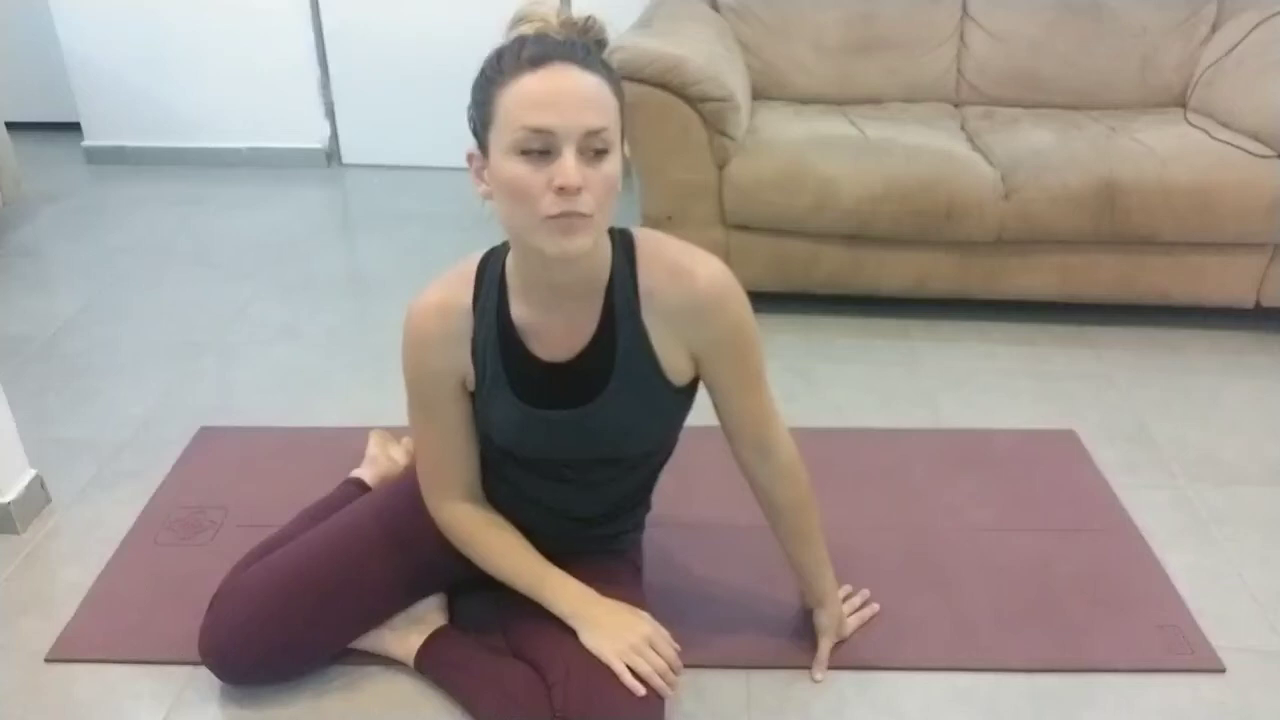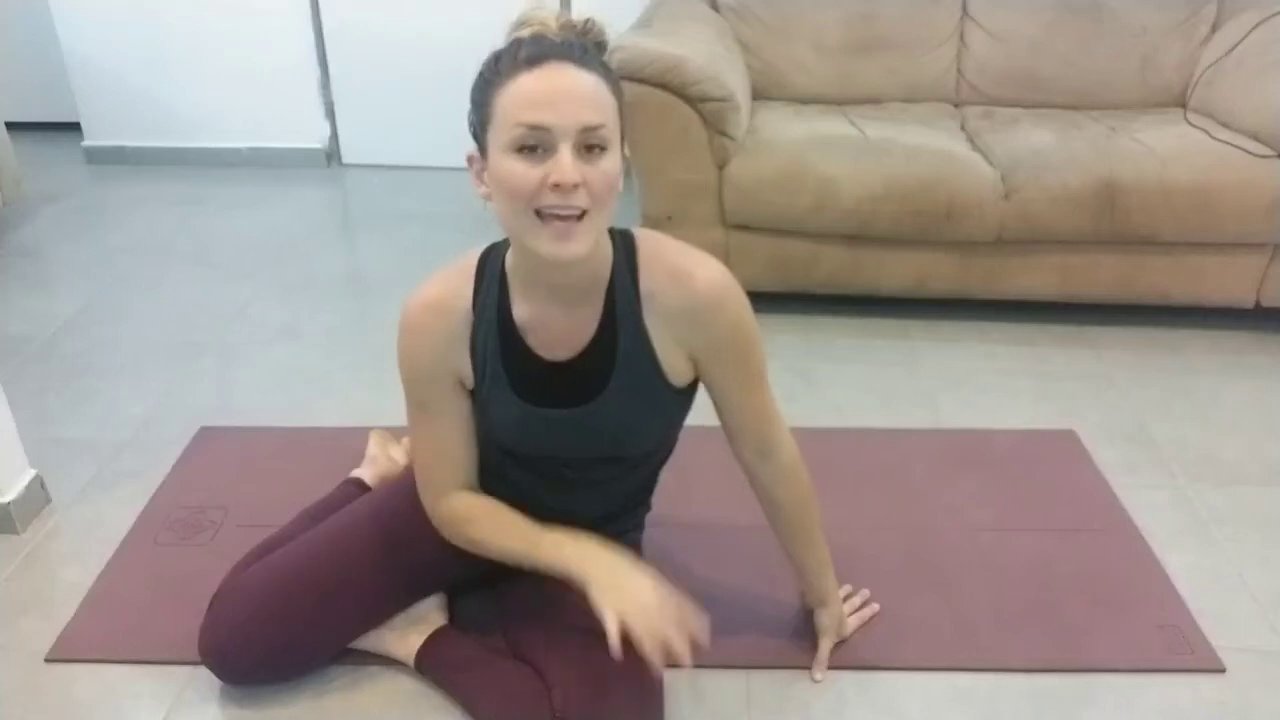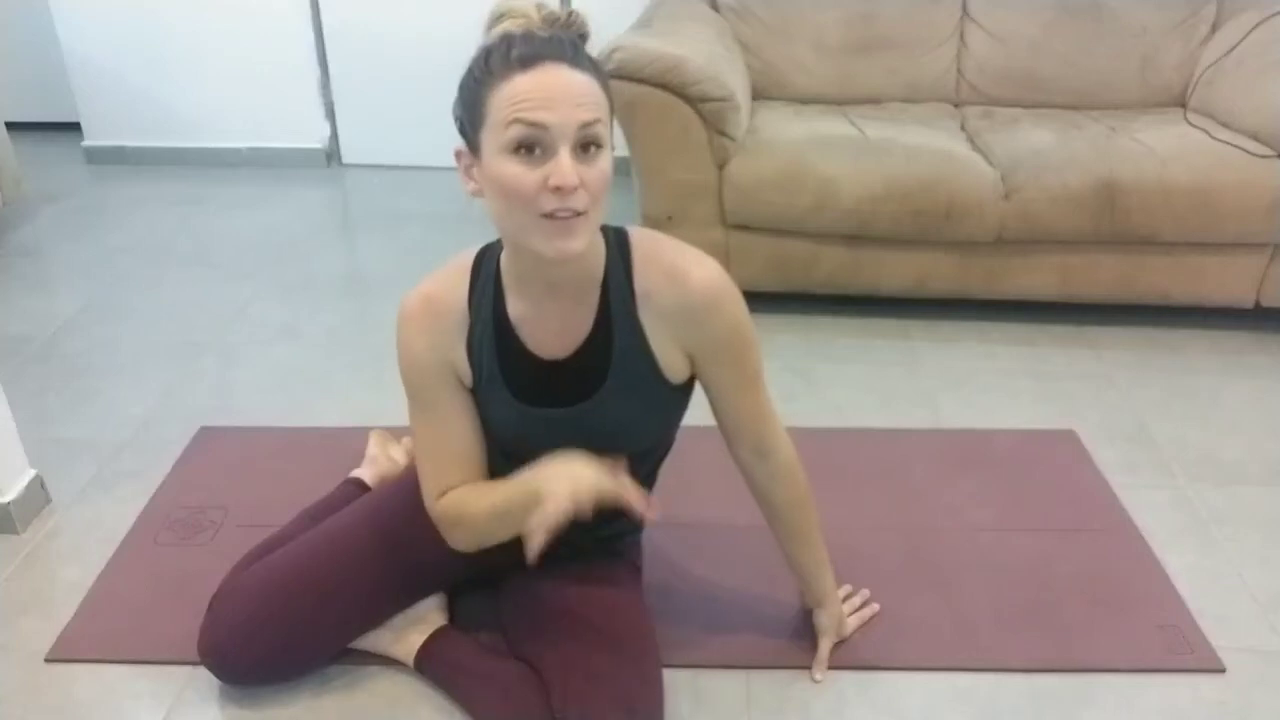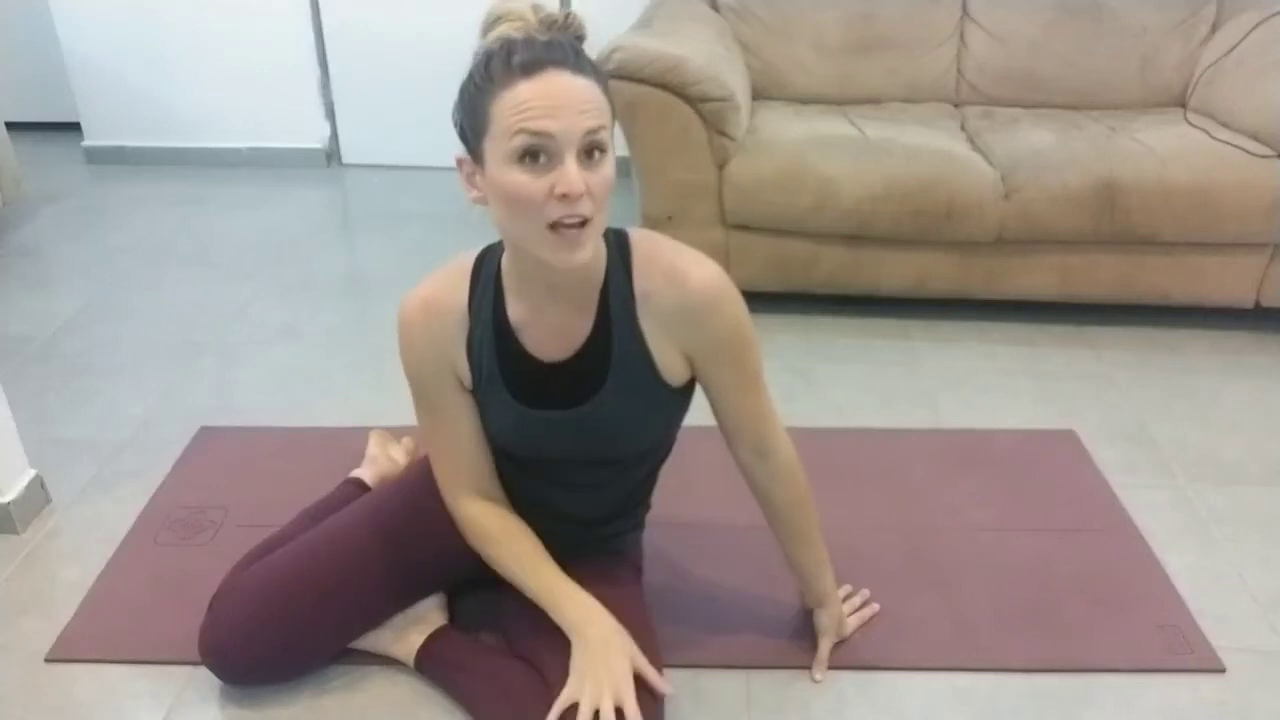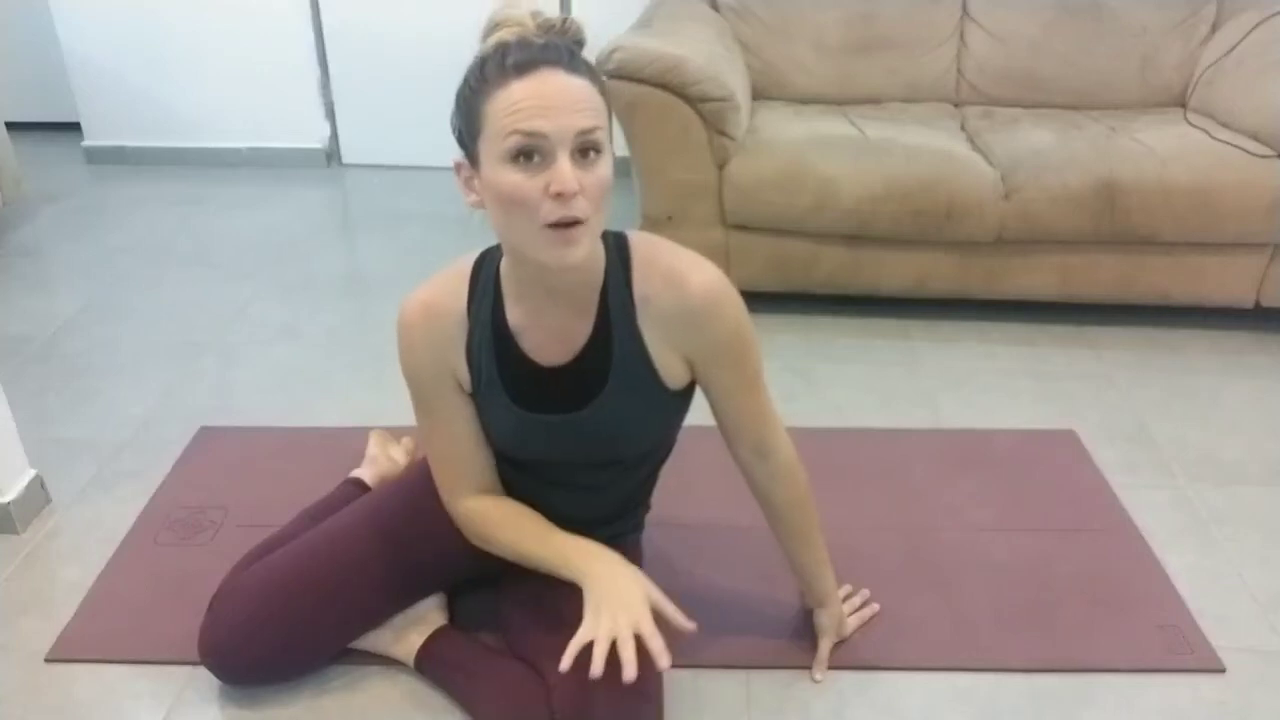
dt=0.3s
person 1, frame 1
left shoulder: (692, 291)
right shoulder: (444, 319)
left elbow: (767, 454)
right elbow: (456, 500)
left wrist: (821, 596)
right wrist: (584, 610)
left hip: (592, 550)
right hip: (482, 517)
right knee: (233, 638)
left ankle: (419, 638)
right ankle: (385, 476)
person 1, frame 2
left shoulder: (694, 292)
right shoulder: (440, 316)
left elbow: (768, 453)
right elbow: (452, 504)
left wrist: (822, 594)
right wrist: (588, 561)
left hip: (595, 550)
right hip: (481, 515)
right knee: (231, 637)
left ankle: (421, 636)
right ankle: (384, 476)
person 1, frame 3
left shoulder: (686, 290)
right shoulder: (437, 314)
left elbow: (763, 452)
right elbow: (459, 518)
left wrist: (821, 595)
right wrist: (545, 478)
left hip: (590, 557)
right hip: (484, 513)
right knee: (232, 638)
left ankle: (421, 639)
right ankle: (385, 476)
person 1, frame 4
left shoulder: (687, 292)
right shoulder: (436, 316)
left elbow: (764, 453)
right elbow: (475, 501)
left wrist: (820, 595)
right wrist: (585, 624)
left hip: (591, 551)
right hip: (477, 514)
right knee: (233, 638)
left ankle: (422, 638)
right ankle: (384, 478)
person 1, frame 5
left shoulder: (686, 294)
right shoulder: (436, 319)
left elbow: (765, 454)
right elbow: (475, 499)
left wrist: (821, 594)
right wrist: (591, 570)
left hip: (597, 546)
right hip: (480, 511)
right knee: (232, 638)
left ankle: (421, 638)
right ankle: (382, 477)
